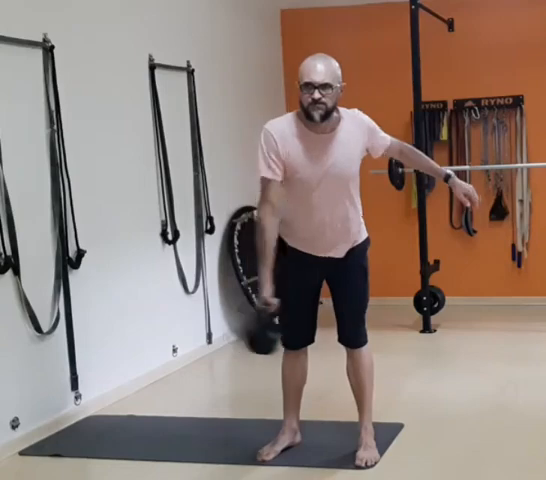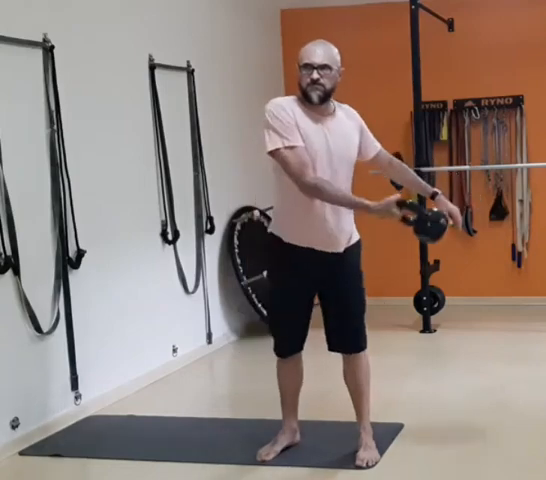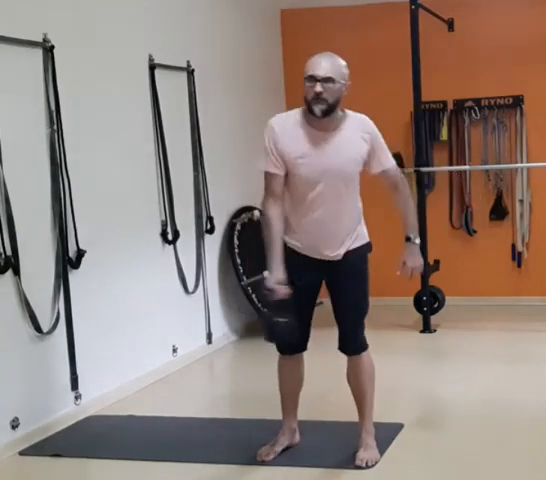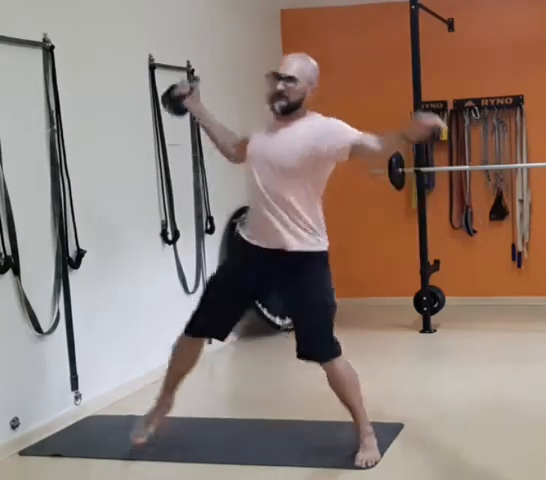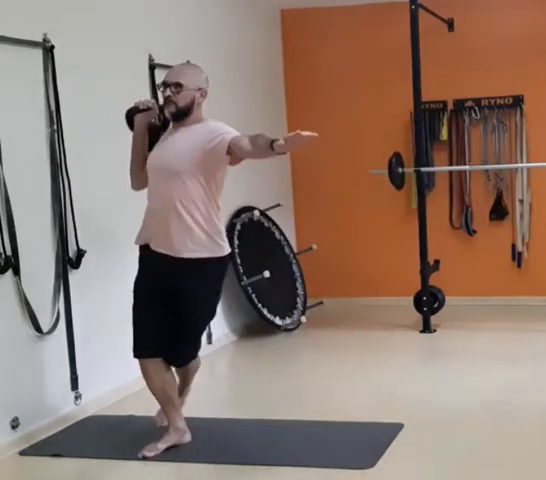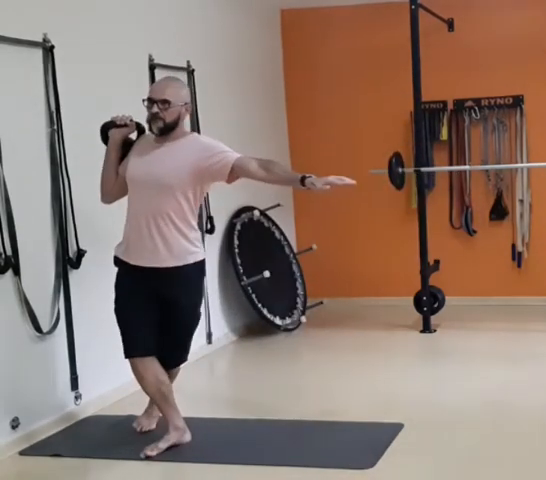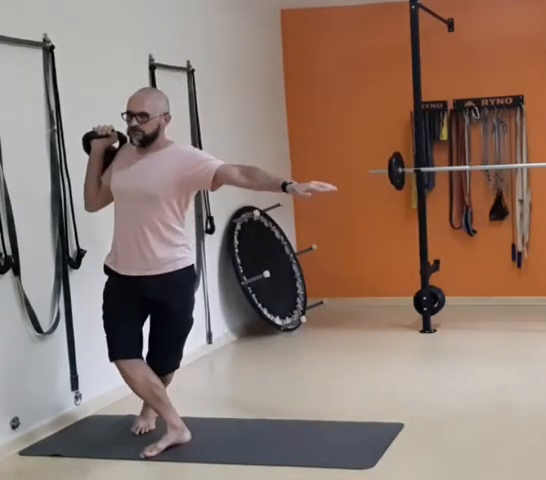
dt=0.5s
person 1, frame 1
left shoulder: (357, 124)
right shoulder: (276, 134)
left elbow: (399, 149)
right elbow: (268, 209)
left wrist: (450, 178)
right wrist: (265, 280)
left hip: (349, 249)
right hip: (297, 251)
left knee: (355, 340)
right knee: (294, 342)
left ankle: (366, 433)
right ankle: (290, 429)
person 1, frame 2
left shoulder: (349, 117)
right shoulder: (279, 112)
left elbow: (387, 162)
right elbow: (306, 181)
left wrist: (434, 195)
right wrist: (370, 207)
left hip: (342, 247)
right hip: (292, 249)
left knee: (353, 345)
right knee: (287, 346)
left ankle: (366, 434)
right ankle: (289, 428)
person 1, frame 3
left shoulder: (363, 129)
right shoulder: (280, 128)
left elbow: (397, 184)
right elbow: (273, 202)
left wrist: (412, 241)
right wrist: (275, 266)
left hip: (350, 251)
right hip: (297, 252)
left knee: (355, 345)
right knee: (290, 346)
left ankle: (367, 434)
right ankle: (289, 429)
person 1, frame 4
left shoulder: (324, 130)
right shoulder: (266, 123)
left elbow: (375, 146)
right elbow: (236, 151)
left wrist: (410, 135)
right wrist: (198, 109)
left hip: (302, 254)
right hip: (252, 248)
left knee: (324, 352)
right knee: (196, 331)
left ankle: (365, 433)
right ankle: (161, 409)
person 1, frame 5
left shoulder: (213, 134)
right shoulder: (166, 136)
left elbow: (247, 145)
right elbow: (138, 181)
left wrist: (277, 144)
right wrist: (141, 128)
left hip: (201, 260)
right hip: (155, 257)
left knee: (183, 350)
right knee: (148, 351)
left ankle: (182, 393)
right ankle: (177, 427)
person 1, frame 6
left shoulder: (201, 149)
right shoulder: (140, 147)
left elbow: (256, 167)
right elbow: (108, 194)
left wrist: (307, 180)
right wrist: (114, 143)
left hip: (181, 269)
right hip: (133, 268)
left knee: (170, 353)
right knee: (139, 353)
left ankle: (156, 406)
right ankle: (176, 427)
person 1, frame 7
left shoulder: (184, 158)
right shoulder: (123, 156)
left elbow: (239, 174)
right elbow: (92, 202)
left wrist: (289, 186)
right wrist: (96, 153)
left hip: (171, 275)
right hip: (123, 275)
left knee: (164, 360)
right knee: (125, 356)
left ankle: (151, 407)
right ankle: (174, 426)
